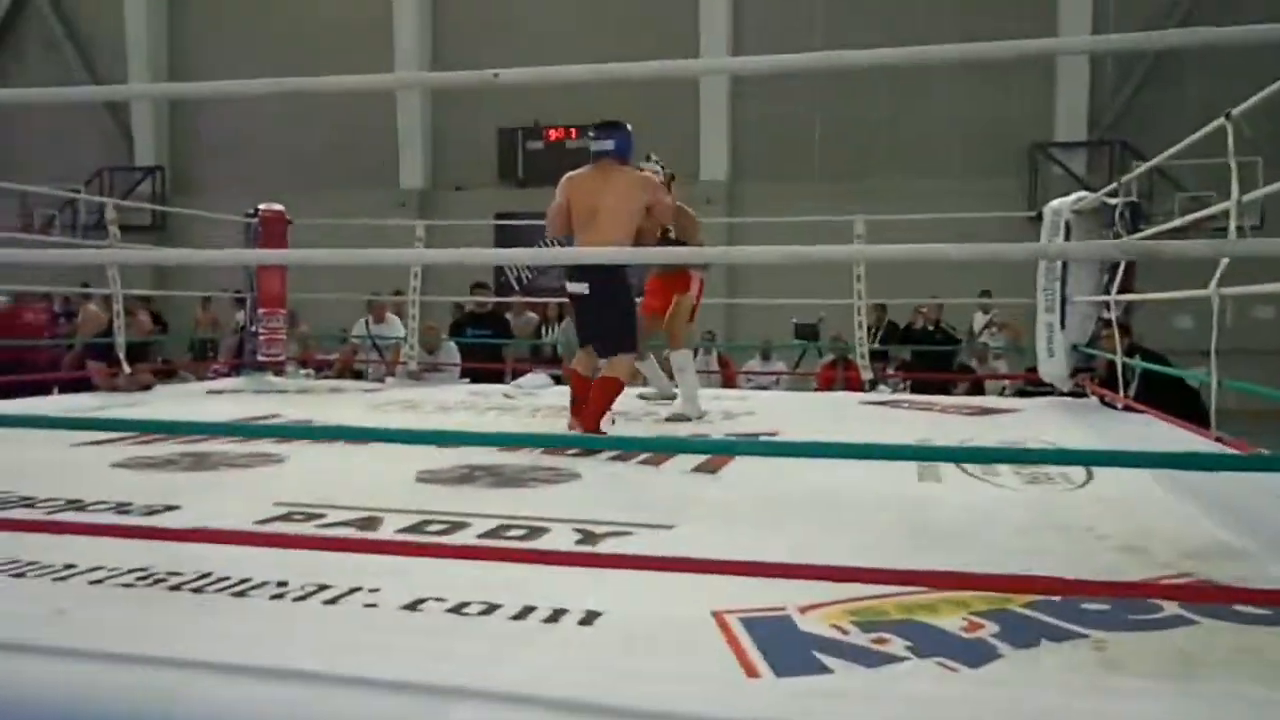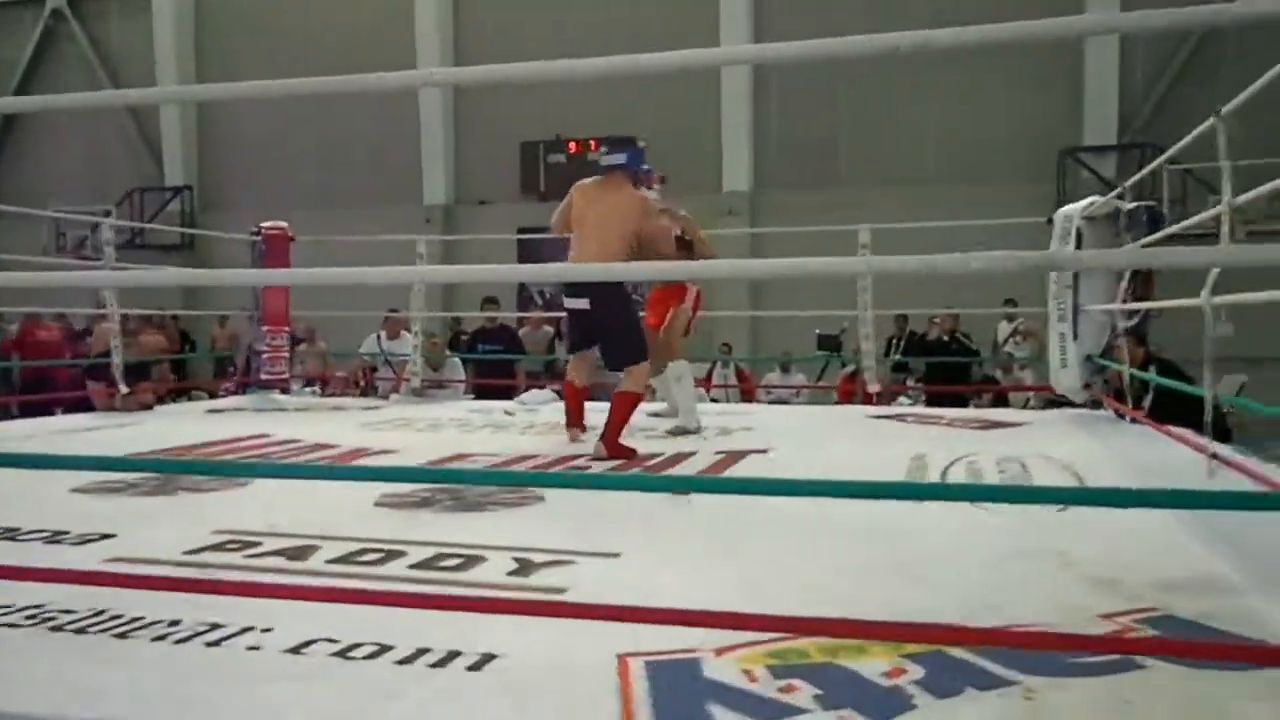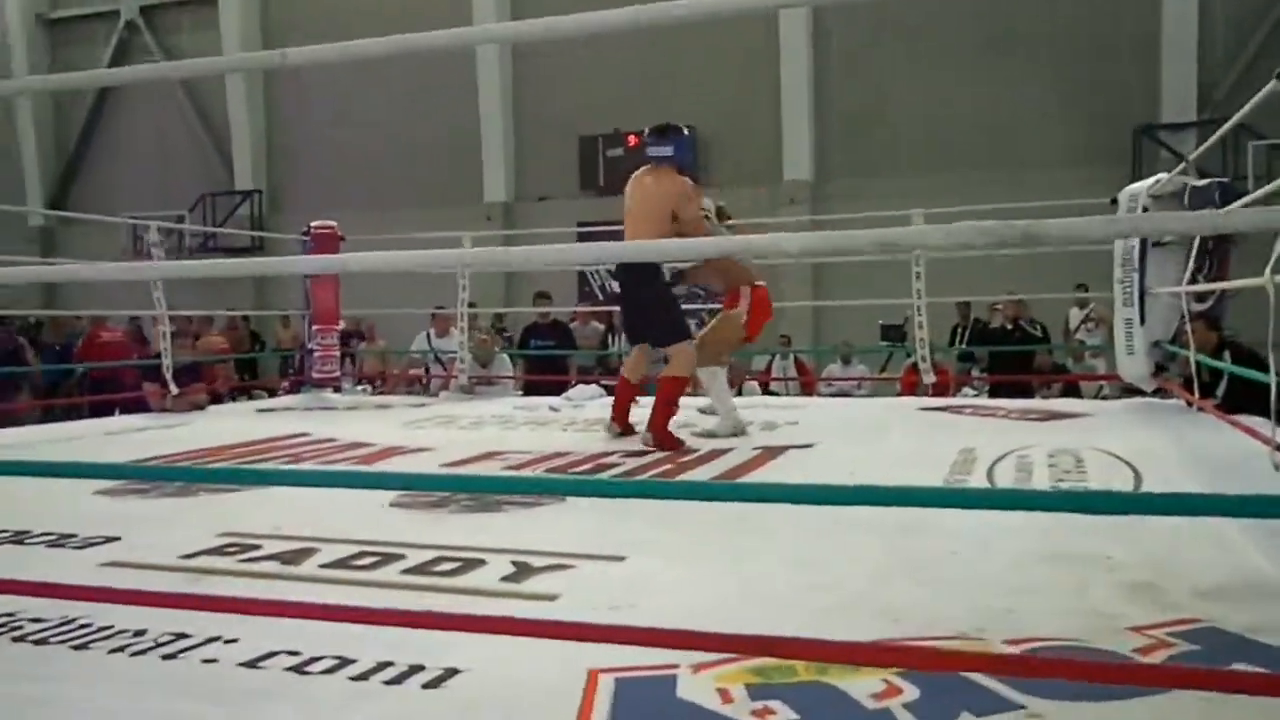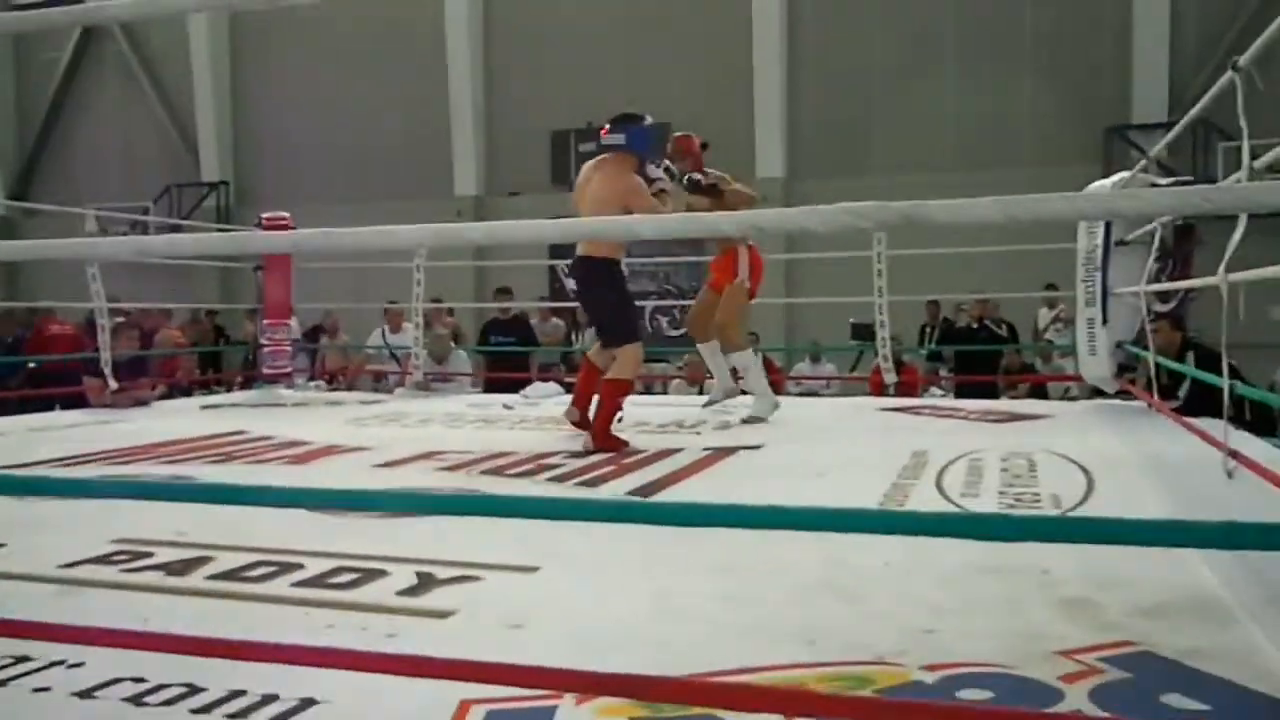
dt=0.4s
person 1, frame 1
left shoulder: (572, 181)
right shoulder: (643, 182)
left elbow: (553, 230)
right elbow: (668, 217)
left hip: (577, 276)
right hip: (609, 276)
left knee: (591, 347)
right knee: (622, 358)
left ankle: (581, 414)
right ankle: (590, 424)
person 1, frame 2
left shoulder: (581, 189)
right shoulder: (640, 202)
left elbow: (557, 226)
right elbow: (666, 246)
left hip: (575, 287)
right hip: (607, 289)
left knee: (582, 355)
right knee: (638, 369)
left ankle: (575, 424)
right ankle: (608, 442)
person 1, frame 3
left shoulder: (638, 179)
right shoulder: (679, 186)
right elbow: (699, 233)
right wrist: (702, 216)
left hip: (629, 273)
right hip: (642, 275)
left knee: (642, 349)
right knee: (684, 352)
left ankle: (619, 419)
right ankle: (657, 430)
person 1, frame 4
left shoulder: (591, 167)
right shoulder: (629, 183)
right elbow: (664, 219)
right wrist: (662, 186)
left hip: (585, 265)
right hip: (601, 270)
left knee: (609, 341)
right knee: (630, 353)
left ankle: (579, 407)
right ankle: (599, 432)
person 2, frame 1
left shoulder: (683, 216)
left wrist: (678, 246)
left hip: (685, 279)
right hip: (659, 279)
left knee: (672, 330)
left ankle: (691, 405)
right ankle: (663, 388)
person 2, frame 2
left shoulder: (678, 218)
left elbow: (708, 254)
left wrist: (686, 245)
left hip: (683, 291)
right hip: (659, 293)
left knee: (668, 342)
right knee: (647, 354)
left ankle: (689, 416)
right ankle: (676, 406)
person 2, frame 3
left shoulder: (708, 233)
right shoulder: (714, 229)
left hip: (749, 299)
right hip: (746, 298)
left knee: (703, 351)
right knee: (709, 345)
left ankle: (728, 421)
right ankle: (722, 403)
person 2, frame 4
left shoulder: (716, 181)
right shoulder: (695, 191)
left elbow: (750, 200)
left wrist: (715, 189)
left hip: (740, 257)
right hip: (725, 259)
left knee: (726, 327)
right knee: (696, 322)
left ankle: (765, 399)
right ankle: (725, 384)
